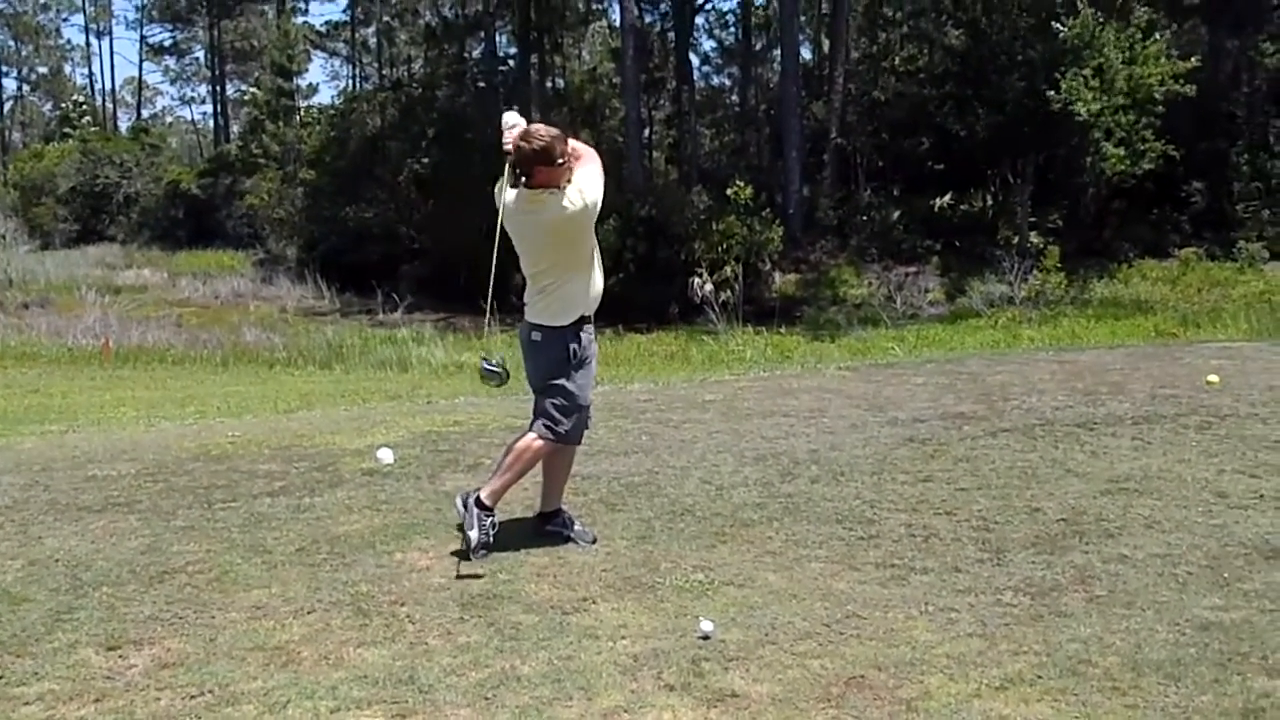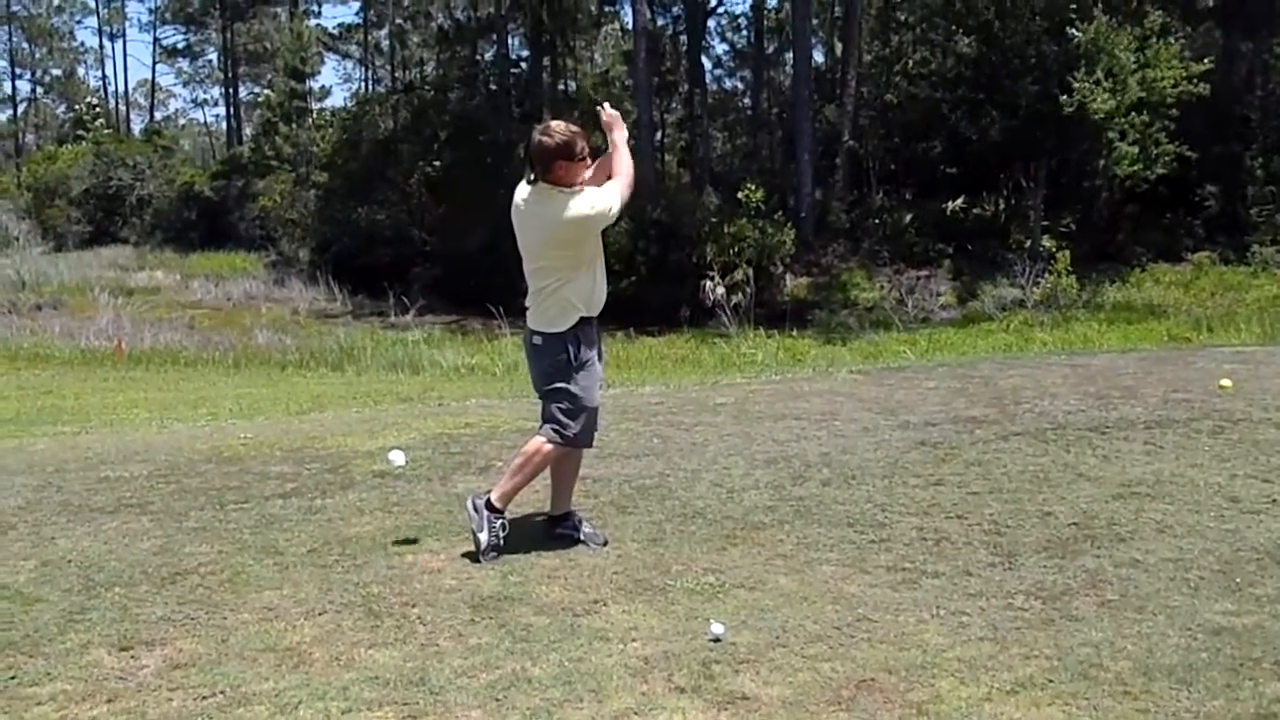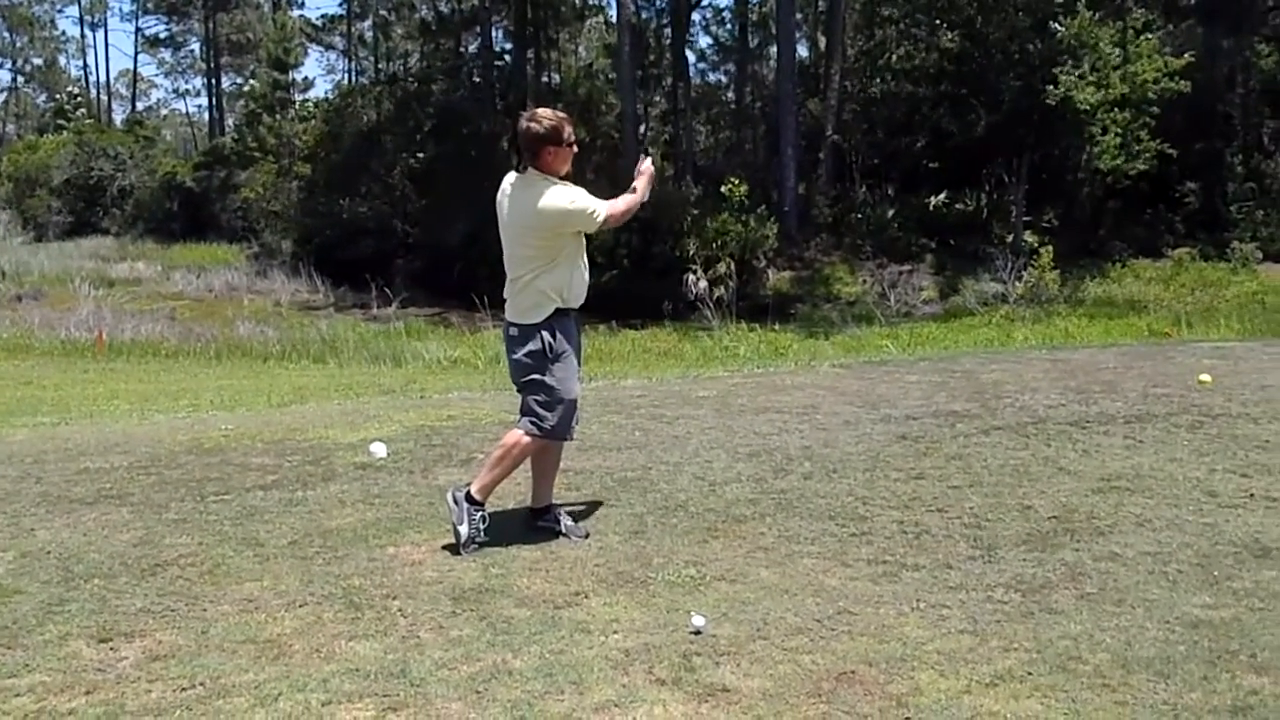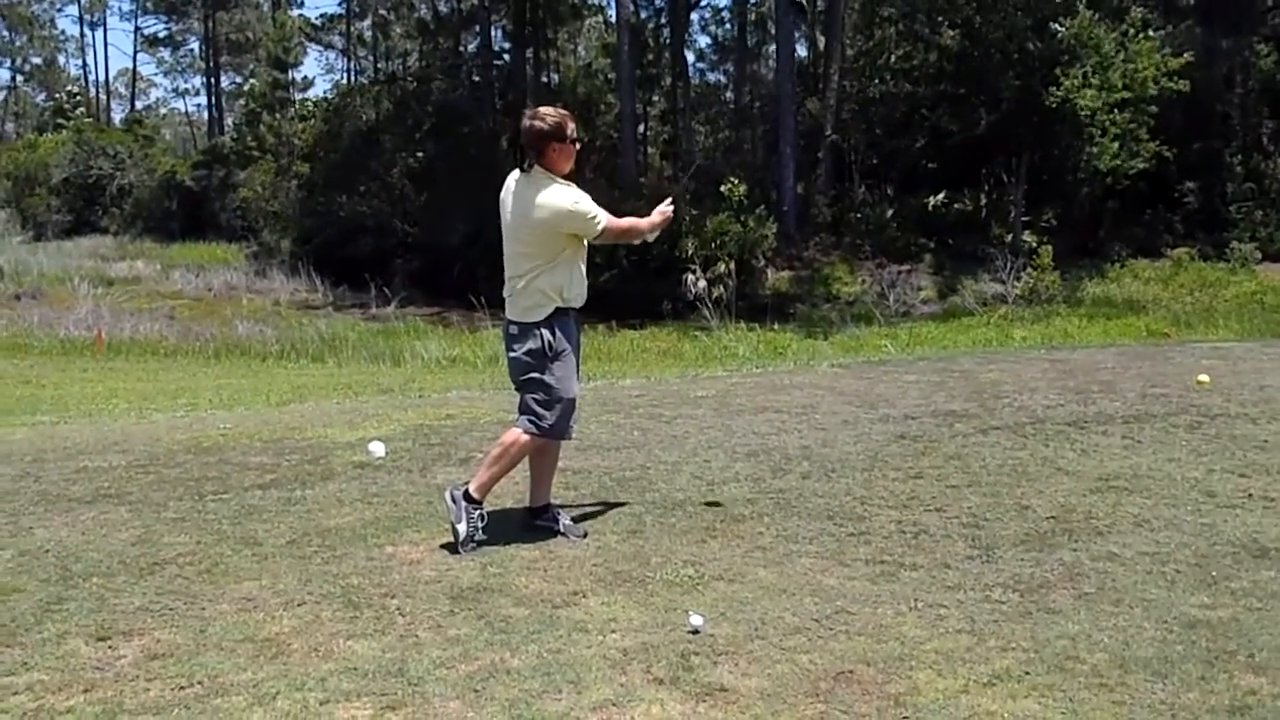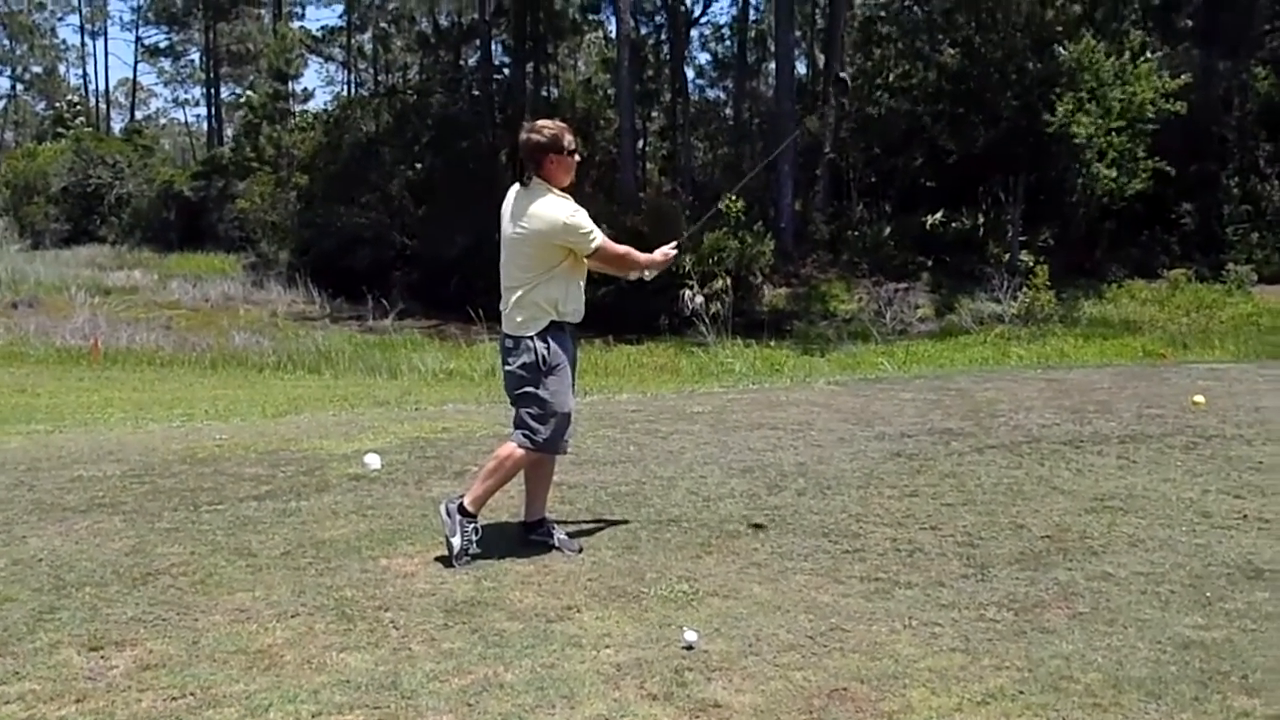
dt=0.4s
person 1, frame 1
left shoulder: (510, 198)
right shoulder: (574, 207)
right elbow: (589, 157)
left wrist: (522, 142)
right wrist: (531, 138)
left hip: (546, 325)
right hip: (566, 331)
left knee: (566, 424)
right knee: (551, 427)
left ankle: (551, 512)
right ankle: (483, 502)
person 1, frame 2
left shoulder: (526, 194)
right shoulder: (578, 212)
left elbow: (586, 181)
right elbow: (622, 183)
left wrist: (602, 144)
right wrist: (617, 134)
left hip: (552, 328)
right hip: (567, 334)
left knee: (576, 424)
right knee: (562, 428)
left ankle: (561, 514)
right ankle: (492, 505)
person 1, frame 3
left shoulder: (513, 185)
right shoulder: (559, 200)
right elbow: (613, 215)
left wrist: (625, 193)
right wrist: (641, 187)
left hip: (537, 318)
right hip: (545, 325)
left knee: (557, 418)
right knee: (541, 421)
left ankle: (543, 507)
right ankle: (472, 497)
person 1, frame 4
left shoulder: (517, 184)
right shoulder: (563, 200)
right elbow: (616, 229)
left wrist: (637, 229)
right wrist: (654, 222)
left hip: (535, 317)
right hip: (545, 323)
left knee: (554, 416)
right knee: (540, 420)
left ankle: (540, 506)
right ankle: (471, 496)
person 1, frame 5
left shoulder: (520, 197)
right shoulder: (560, 213)
right elbow: (610, 255)
left wrist: (629, 267)
right wrist: (651, 262)
left hip: (536, 331)
right hip: (540, 337)
left knee: (550, 431)
right knee: (534, 434)
left ankle: (536, 521)
right ankle: (465, 509)
